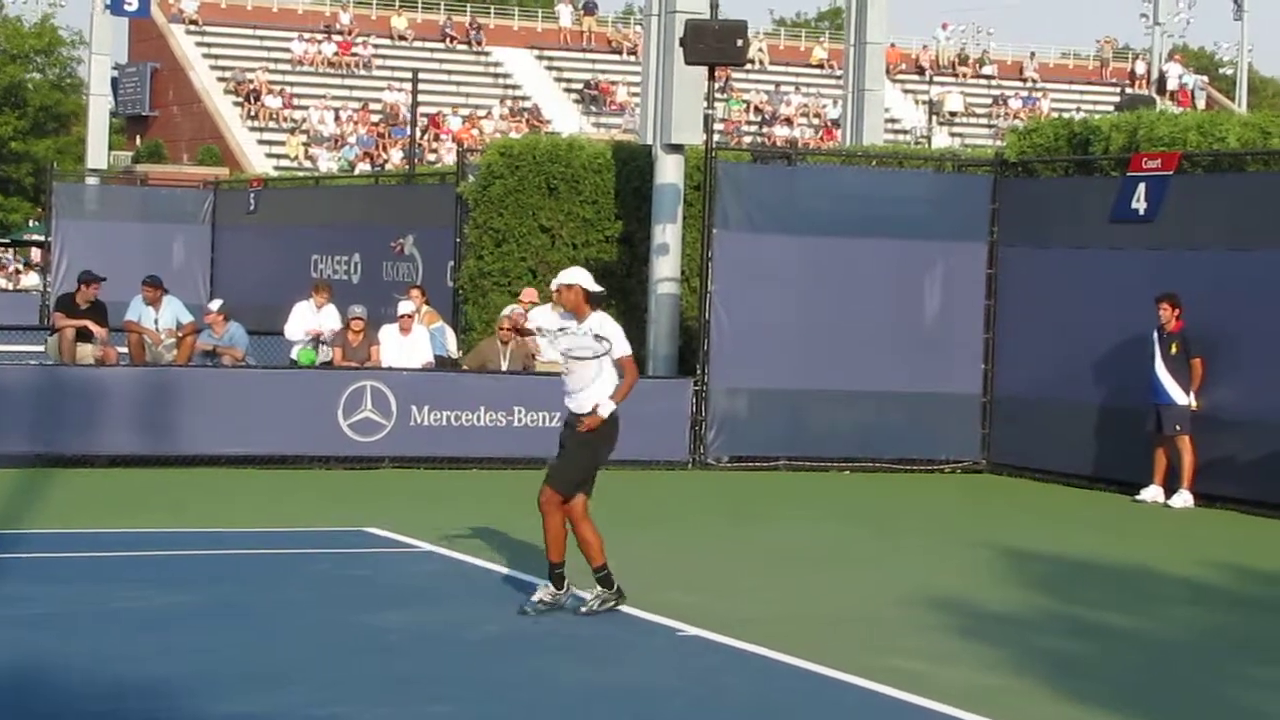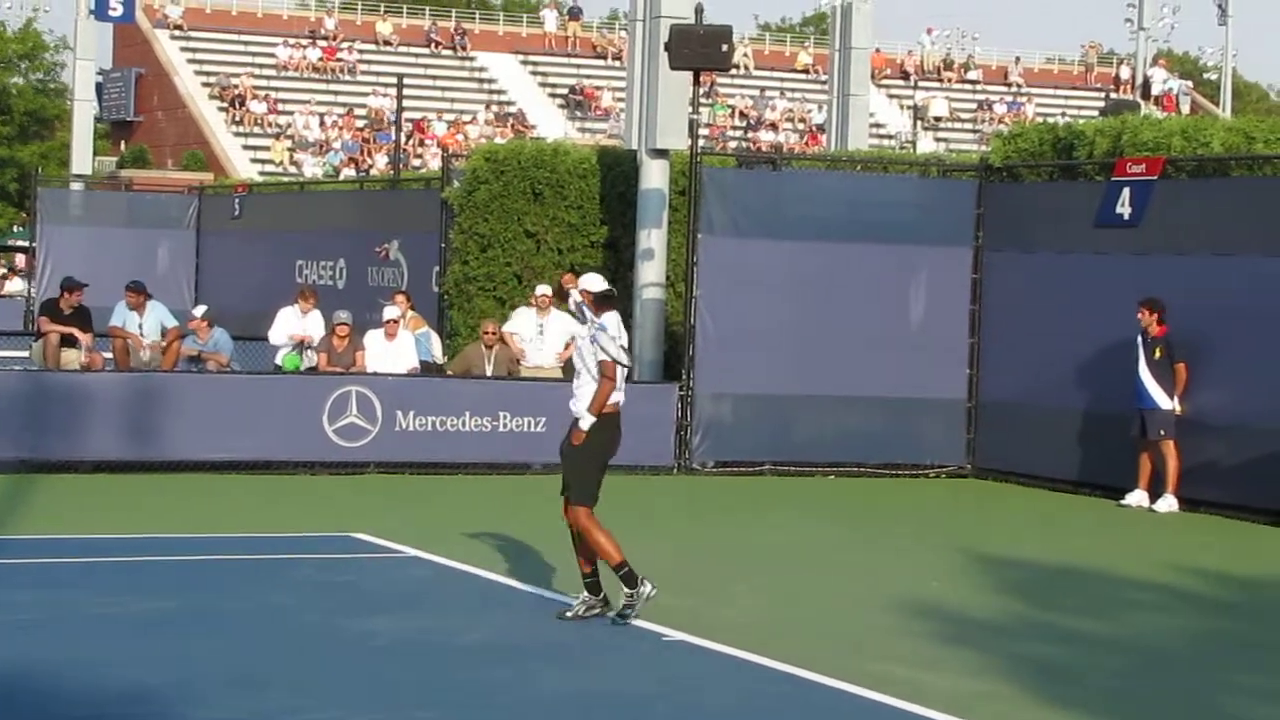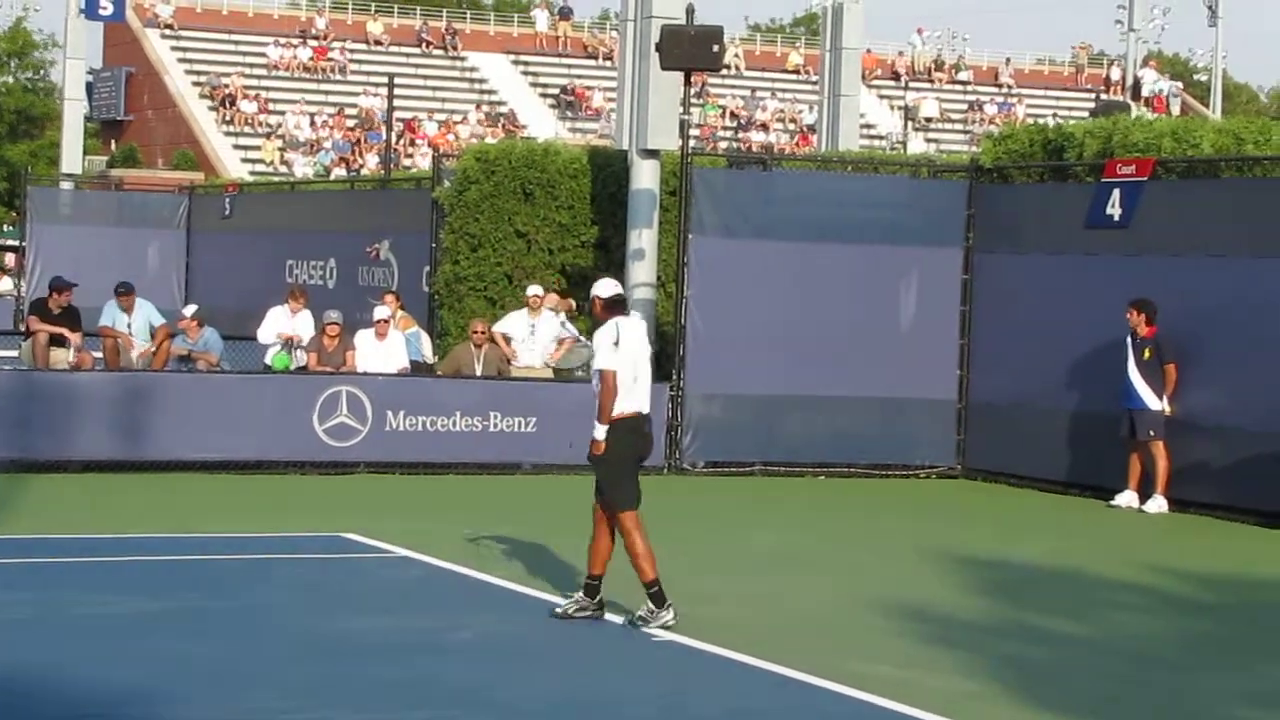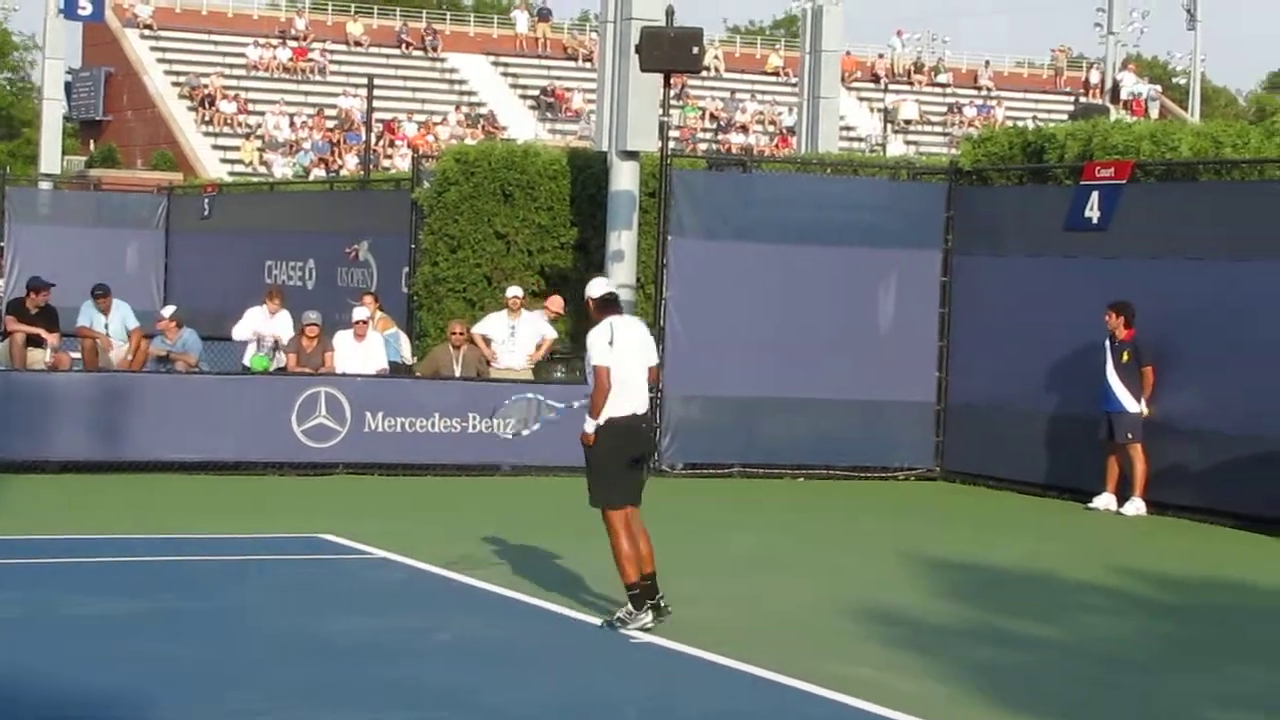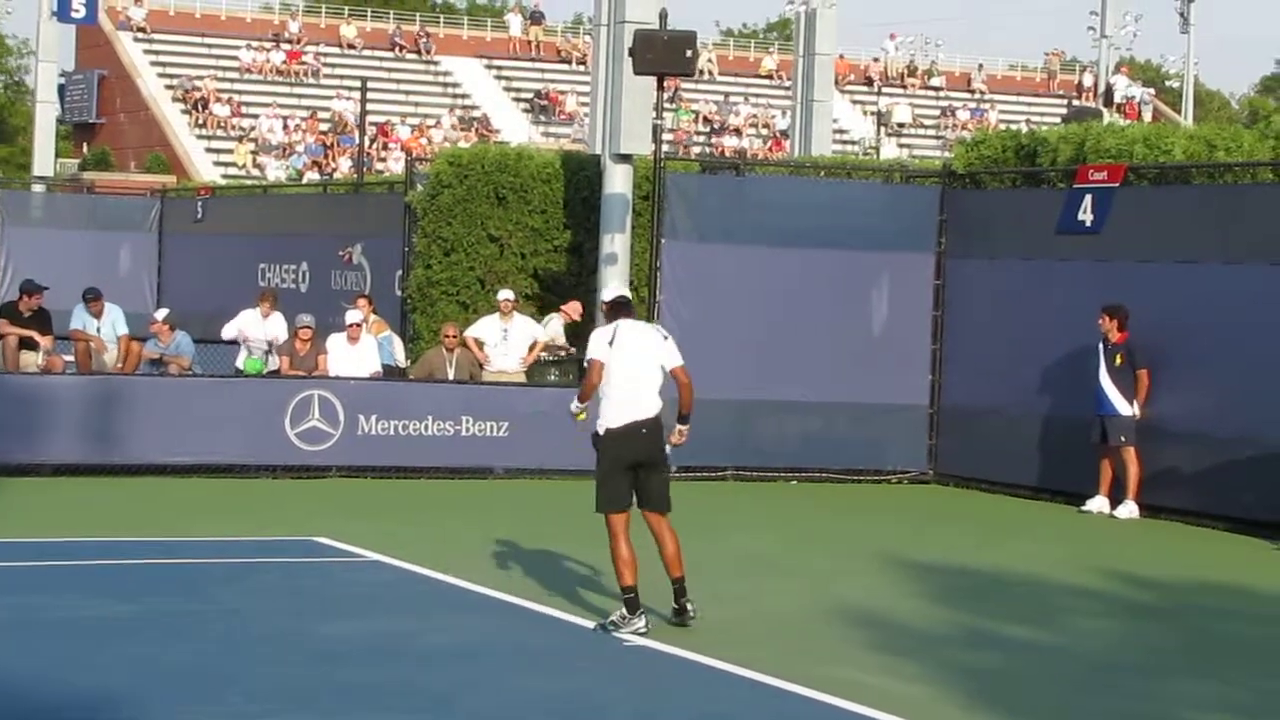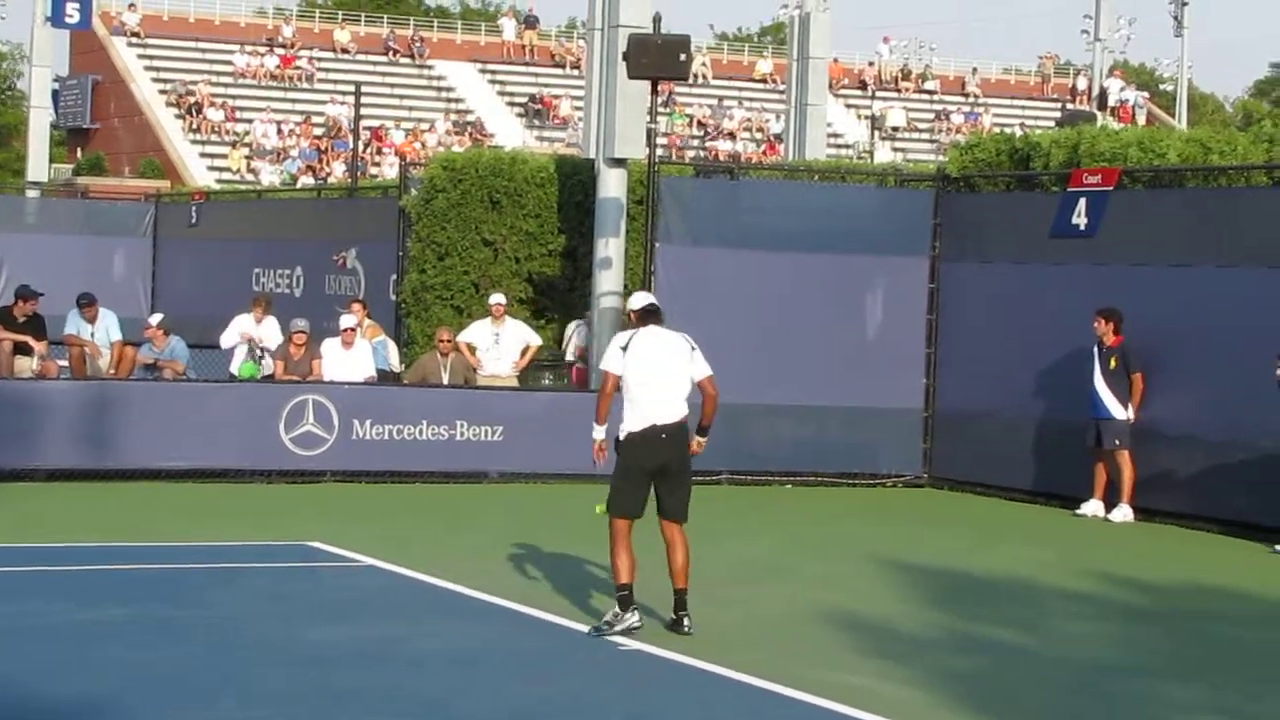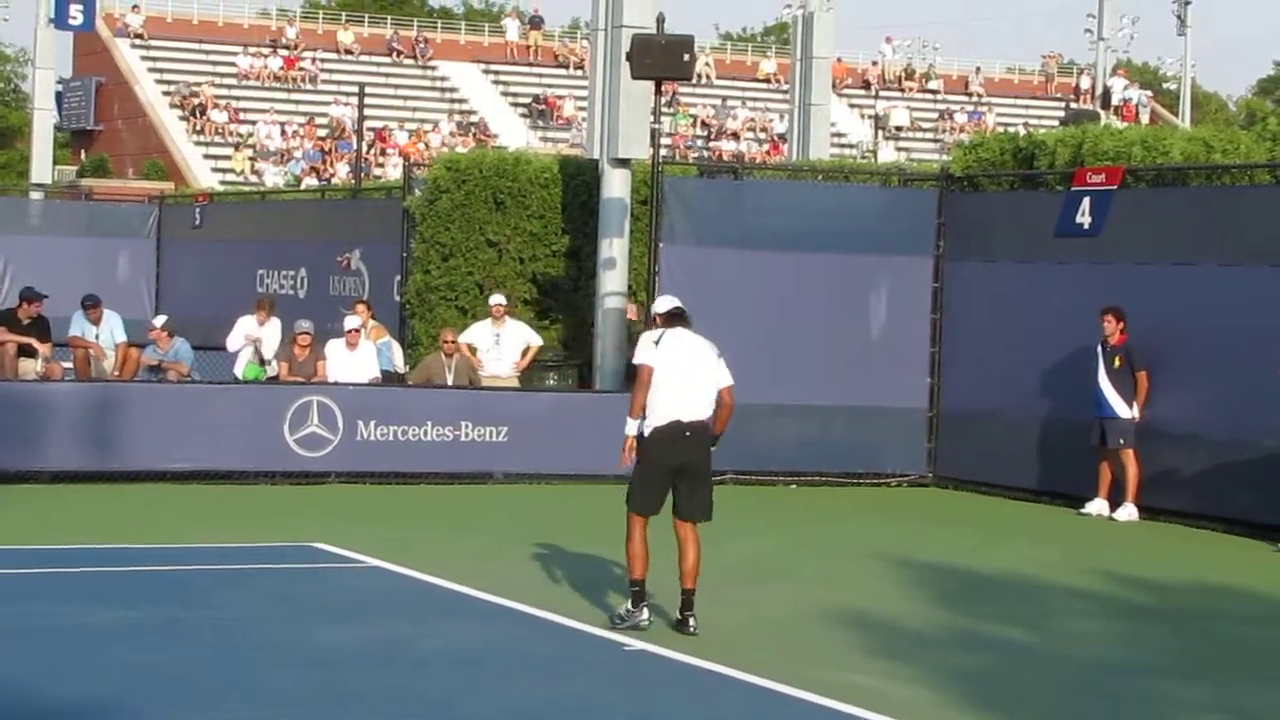
dt=0.3s
person 1, frame 1
left shoulder: (604, 326)
right shoulder: (567, 322)
left elbow: (631, 373)
left wrist: (604, 411)
left hip: (595, 427)
right hip: (577, 424)
left knee: (548, 499)
right knee: (574, 510)
left ankle: (555, 585)
right ankle: (607, 588)
person 1, frame 2
left shoulder: (603, 327)
right shoulder: (601, 320)
left elbow: (609, 380)
right elbow: (572, 303)
left wrist: (583, 423)
right wrist: (568, 288)
left hip: (596, 428)
right hip: (592, 427)
left knee: (579, 515)
right knee: (577, 513)
left ankle: (634, 584)
right ankle: (593, 595)
person 1, frame 3
left shoulder: (605, 334)
right shoulder: (637, 323)
left elbow: (609, 388)
left wrist: (599, 435)
left hip: (619, 431)
right hip: (640, 426)
left knee: (627, 522)
right knee: (603, 514)
left ankle: (659, 605)
right ankle: (590, 596)
person 1, frame 4
left shoulder: (599, 333)
right shoulder: (640, 327)
left elbow: (603, 385)
right elbow: (652, 377)
left wrist: (589, 425)
left hip: (611, 431)
right hip: (639, 427)
left knee: (616, 522)
right knee: (630, 516)
left ankle: (637, 608)
right ankle: (651, 596)
person 1, frame 5
left shoulder: (603, 335)
right shoulder: (657, 333)
left elbow: (593, 380)
right elbow: (685, 381)
left wrist: (578, 404)
right wrist: (683, 421)
left hip: (616, 437)
right hip: (651, 432)
left knee: (618, 528)
right knee: (658, 518)
left ankle: (632, 612)
right ankle: (682, 602)
person 1, frame 6
left shoulder: (624, 341)
right shoulder: (685, 343)
left elbow: (608, 388)
right elbow: (711, 393)
left wrist: (599, 433)
right wrist: (701, 434)
left hip: (637, 441)
right hip: (675, 439)
left knee: (620, 528)
right knee: (673, 528)
left ankle: (625, 608)
right ankle: (681, 613)
person 1, frame 7
left shoulder: (653, 339)
right shoulder: (709, 347)
left elbow: (642, 383)
right elbow: (727, 403)
left wrist: (631, 430)
right wrist: (710, 441)
left hip: (661, 438)
right hip: (698, 438)
left knee: (637, 520)
right knee: (687, 527)
left ankle: (637, 605)
right ankle: (687, 613)
person 2, frame 1
left shoulder: (1183, 335)
right shoulder: (1157, 334)
left elbow: (1197, 366)
left wrist: (1191, 394)
right wrist: (1158, 390)
left hip: (1177, 400)
right hip: (1160, 398)
left knee: (1182, 442)
right knee: (1160, 442)
left ankle: (1185, 493)
right ankle: (1156, 488)
person 2, frame 2
left shoulder: (1167, 340)
right shoulder: (1141, 338)
left elbow: (1181, 371)
left wrist: (1175, 399)
right wrist: (1142, 394)
left hip: (1161, 404)
right hip: (1144, 403)
left knee: (1167, 447)
right knee: (1145, 447)
left ankle: (1169, 497)
right ankle: (1141, 493)
person 2, frame 3
left shoulder: (1157, 340)
right shoulder: (1130, 339)
left elbow: (1171, 372)
left wrist: (1164, 399)
right wrist: (1131, 395)
left hip: (1151, 405)
right hip: (1133, 404)
left knee: (1156, 448)
right knee: (1134, 448)
left ankle: (1159, 498)
right ankle: (1131, 493)
person 2, frame 4
left shoulder: (1135, 344)
right shoulder: (1109, 342)
left elbow: (1148, 375)
left wrist: (1142, 403)
right wrist: (1110, 399)
left hip: (1129, 408)
right hip: (1111, 406)
left knee: (1134, 450)
right knee: (1113, 450)
left ankle: (1137, 500)
right ankle: (1109, 496)
person 2, frame 5
left shoulder: (1128, 347)
right shoulder: (1102, 345)
left elbow: (1143, 379)
left wrist: (1137, 406)
right wrist: (1102, 402)
left hip: (1122, 411)
right hip: (1103, 409)
left knee: (1127, 453)
right knee: (1105, 453)
left ankle: (1130, 504)
right ankle: (1102, 499)
person 2, frame 6
left shoulder: (1124, 350)
right shoulder: (1097, 349)
left elbow: (1138, 382)
left wrist: (1131, 410)
right wrist: (1097, 406)
left hip: (1116, 414)
right hip: (1098, 413)
left knee: (1122, 457)
right knee: (1100, 457)
left ankle: (1125, 507)
right ankle: (1097, 502)
person 2, frame 7
left shoulder: (1128, 349)
right shoulder: (1101, 348)
left elbow: (1143, 381)
left wrist: (1136, 409)
right wrist: (1101, 404)
left hip: (1121, 413)
right hip: (1103, 412)
left knee: (1126, 456)
right knee: (1104, 456)
left ankle: (1129, 506)
right ankle: (1101, 501)
